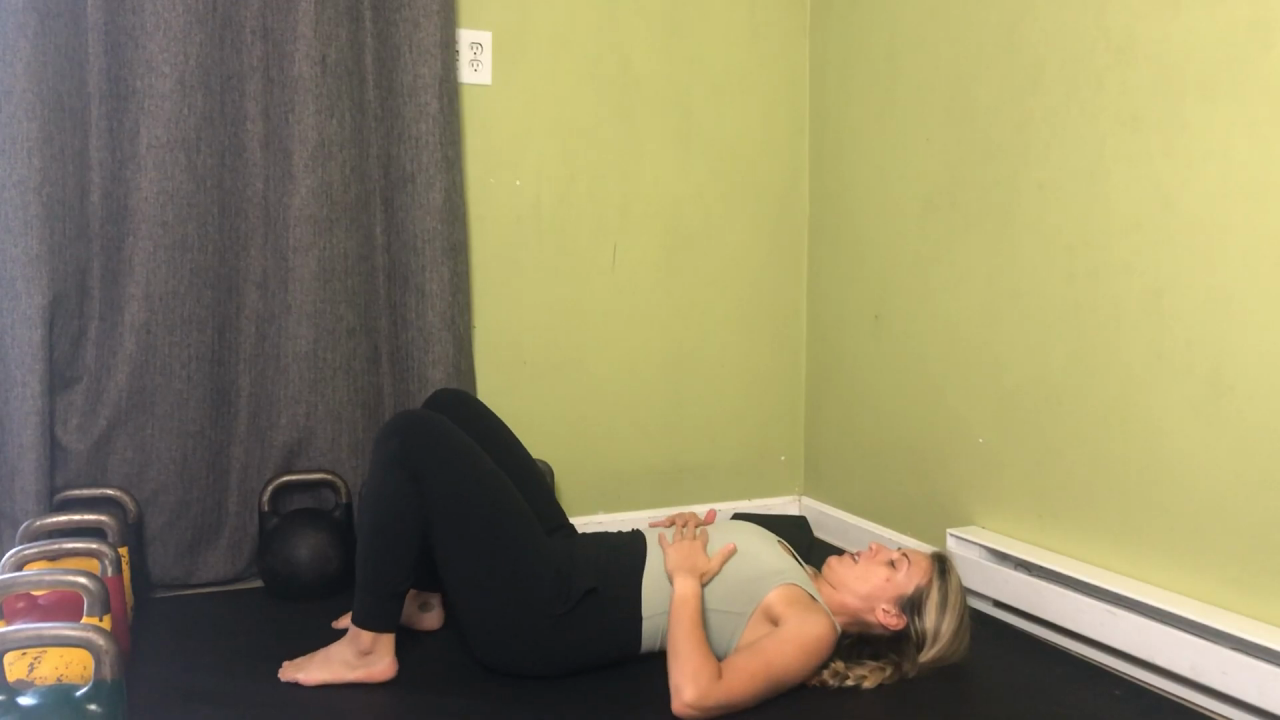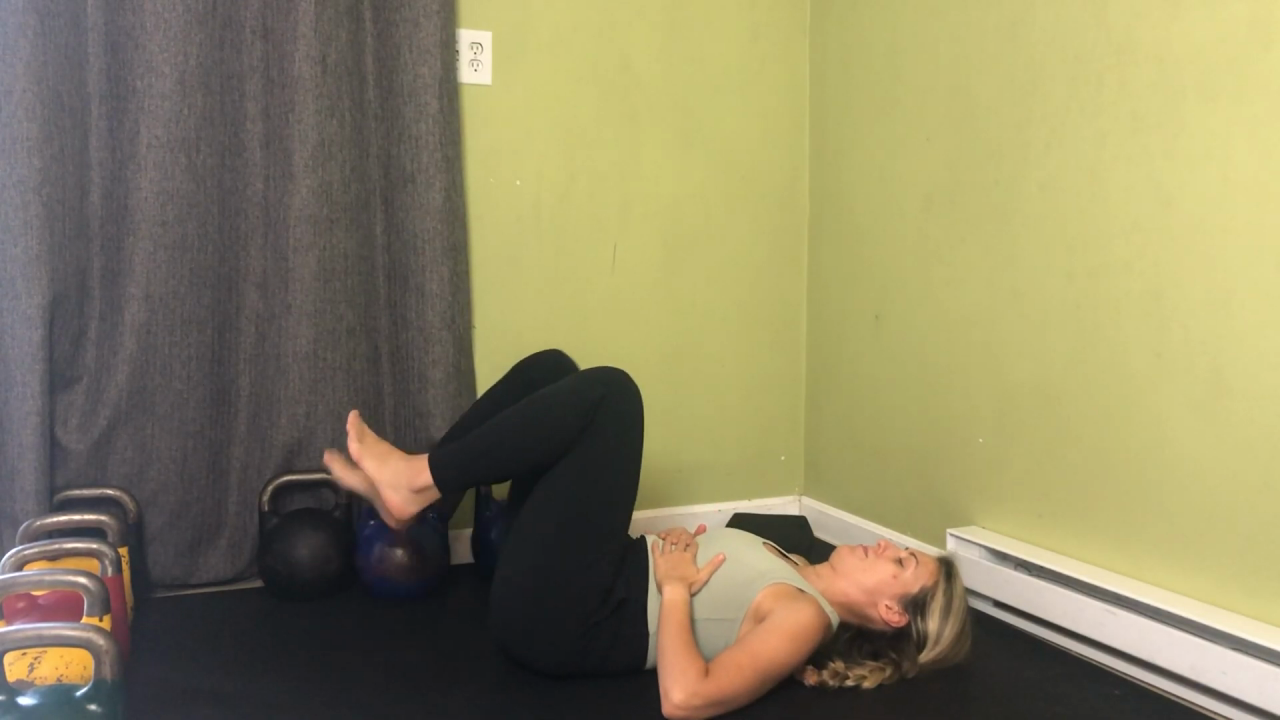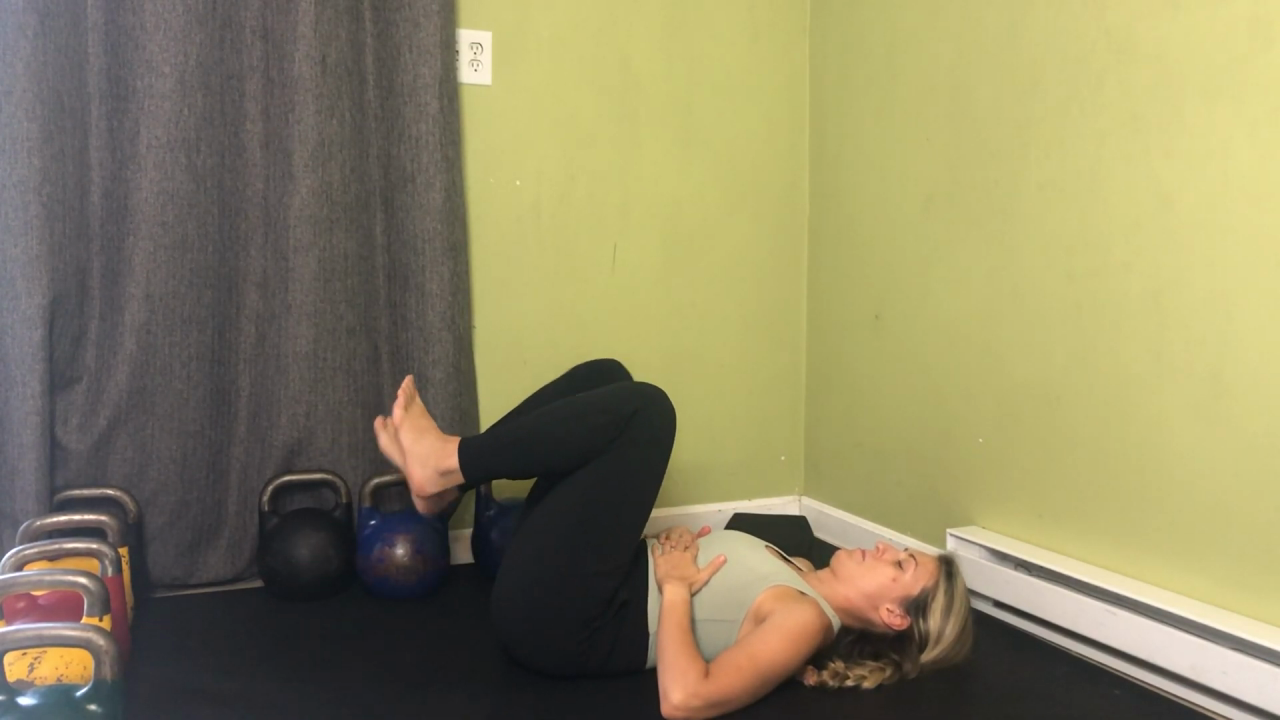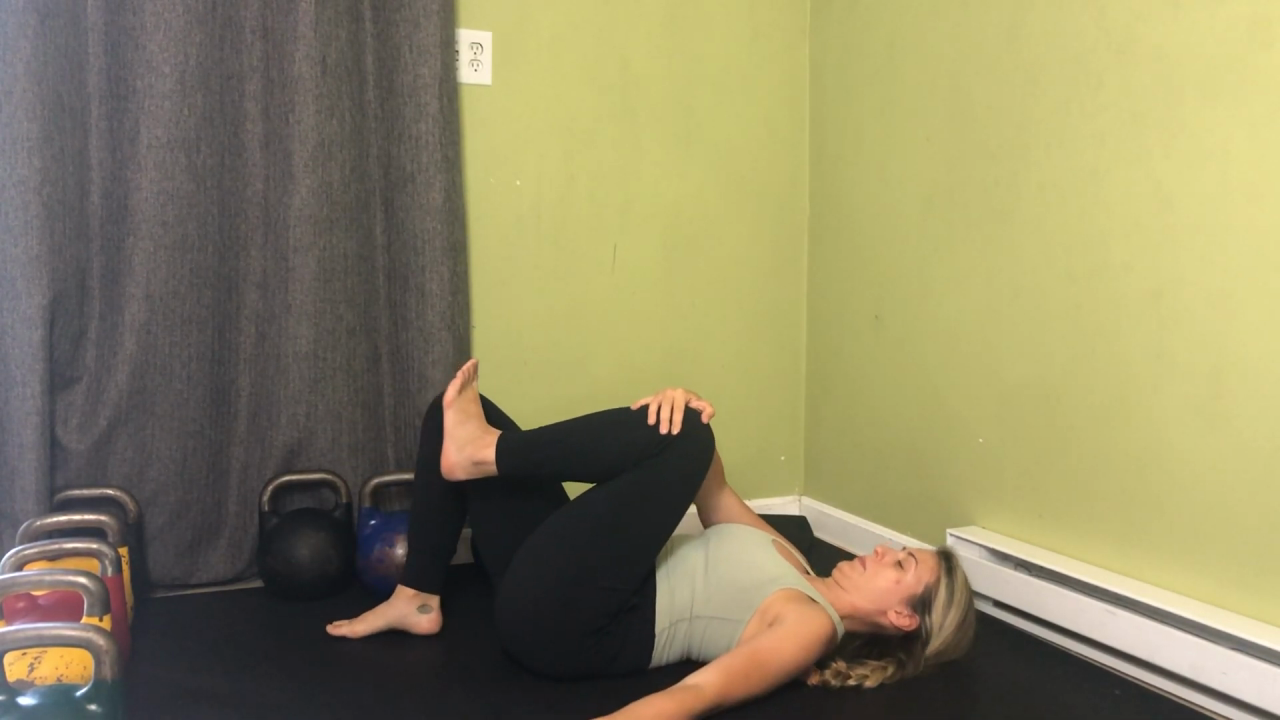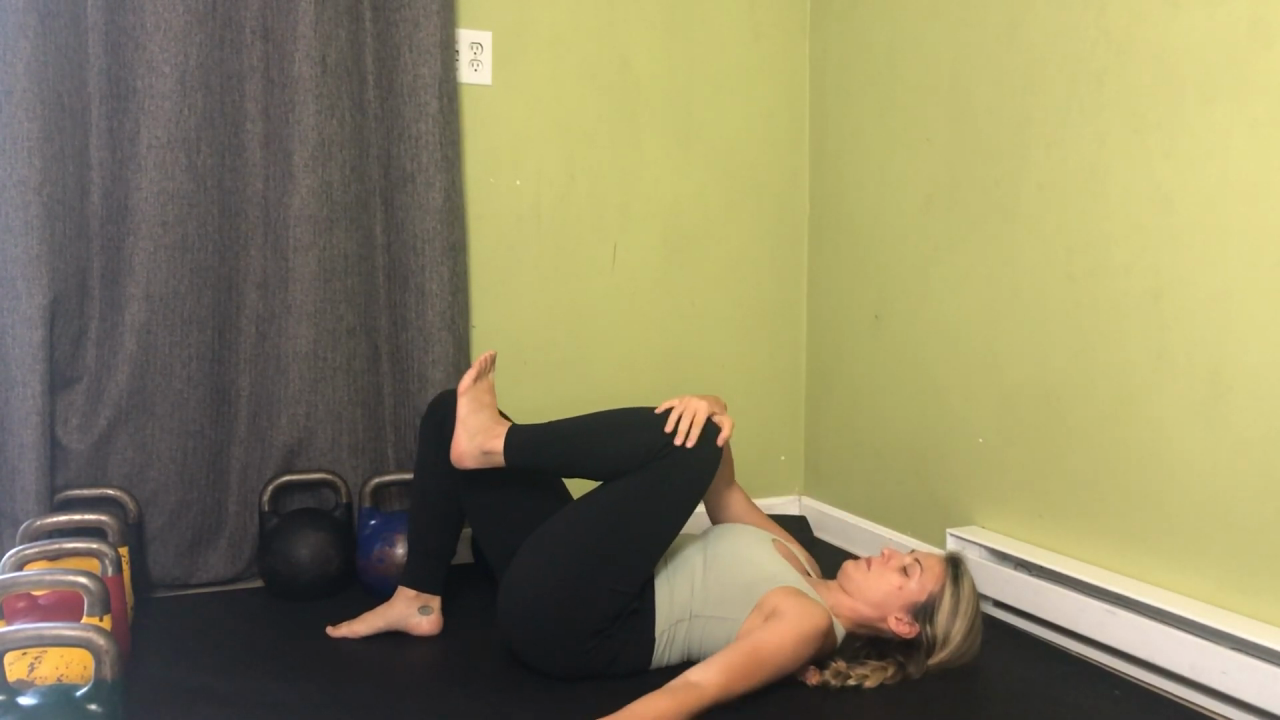
dt=1s
person 1, frame 1
left shoulder: (812, 629)
right shoulder: (800, 582)
left wrist: (686, 579)
right wrist: (689, 534)
left hip: (540, 615)
right hip: (570, 563)
left knee: (408, 439)
right knee: (448, 408)
left ankle: (368, 646)
right ankle: (421, 596)
person 1, frame 2
left shoulder: (804, 618)
right shoulder: (796, 577)
left wrist: (675, 586)
right wrist: (676, 548)
left hip: (556, 618)
right hip: (584, 588)
left knee: (609, 392)
right knee: (551, 369)
left ankle: (419, 482)
right ankle: (418, 481)
person 1, frame 3
left shoulder: (805, 621)
right shoulder: (801, 578)
left wrist: (672, 582)
right wrist: (676, 546)
left hip: (551, 616)
right hip: (562, 592)
left knee: (643, 409)
right knee: (606, 379)
left ankle: (448, 463)
right ankle: (449, 468)
person 1, frame 4
left shoulder: (811, 626)
right shoulder: (790, 563)
right elbow: (710, 491)
right wrist: (688, 412)
left hip: (562, 619)
right hip: (554, 582)
left knee: (685, 443)
right knee: (454, 414)
left ankle: (484, 453)
right ankle: (416, 599)
person 1, frame 5
left shoulder: (808, 624)
right shoulder: (798, 565)
right elbow: (721, 490)
right wrist: (712, 416)
left hip: (562, 620)
right hip: (558, 583)
left knee: (683, 448)
right knee: (451, 409)
left ankle: (492, 443)
right ankle: (418, 601)
